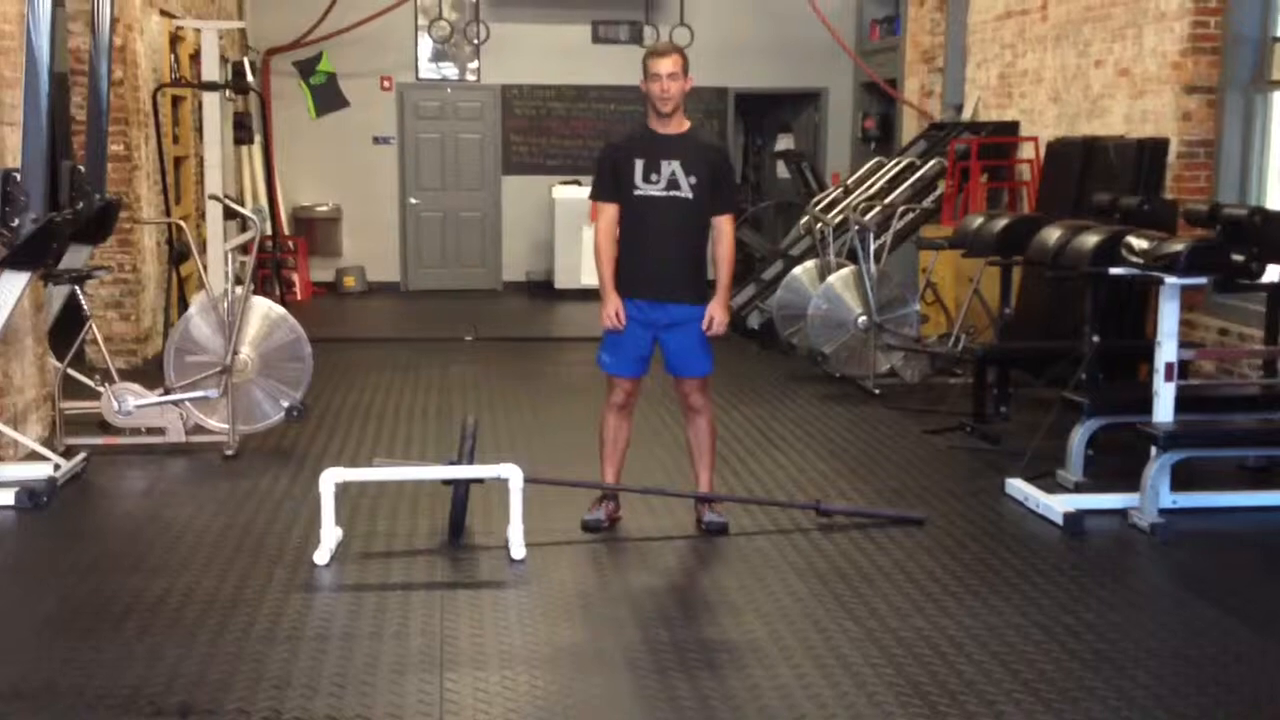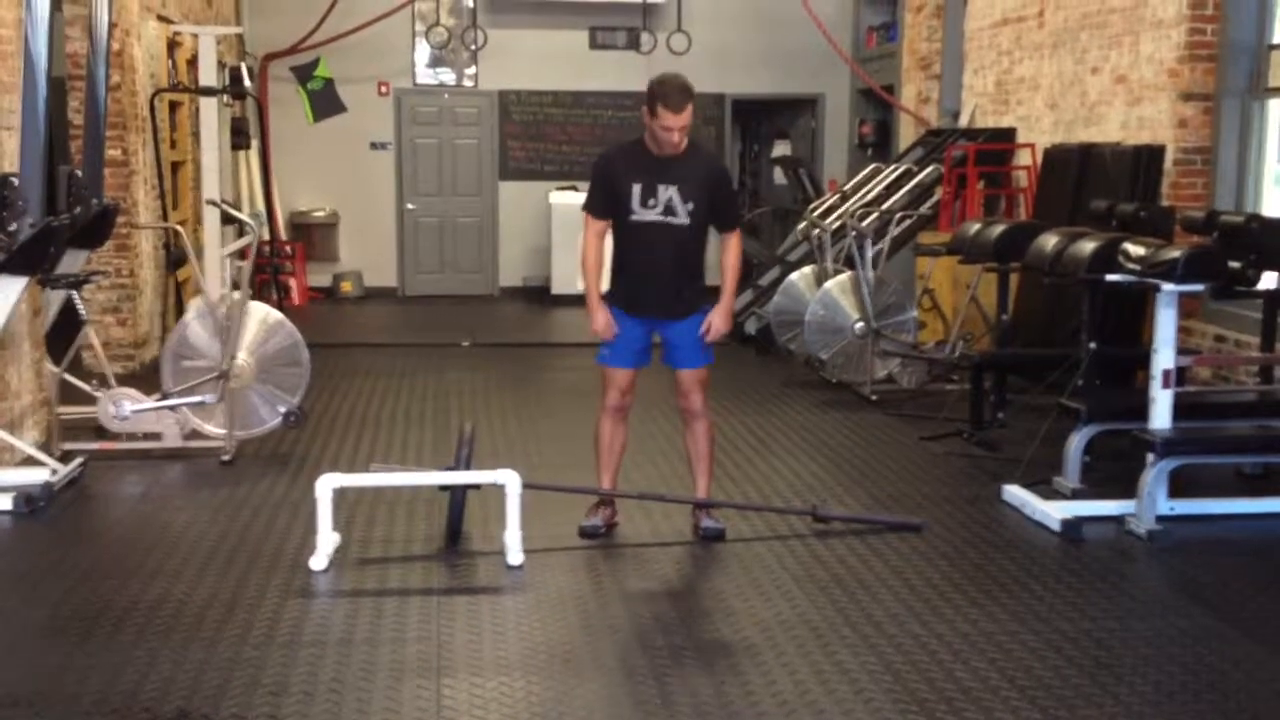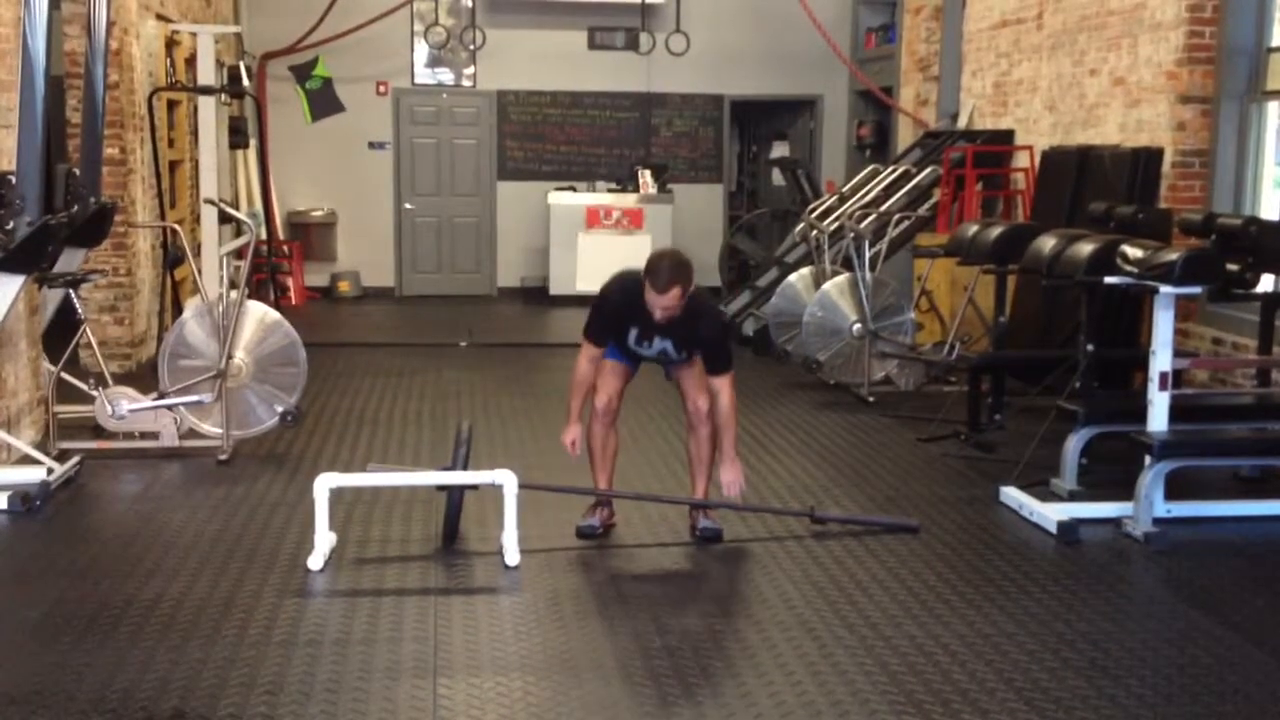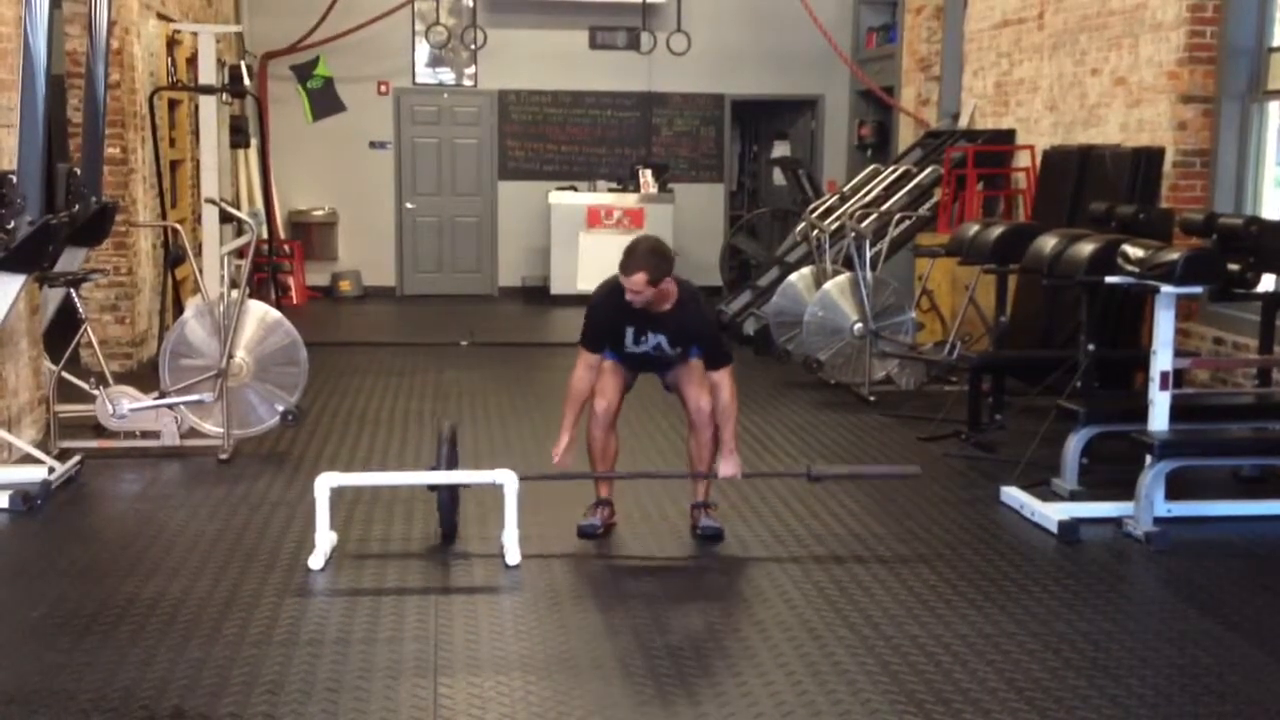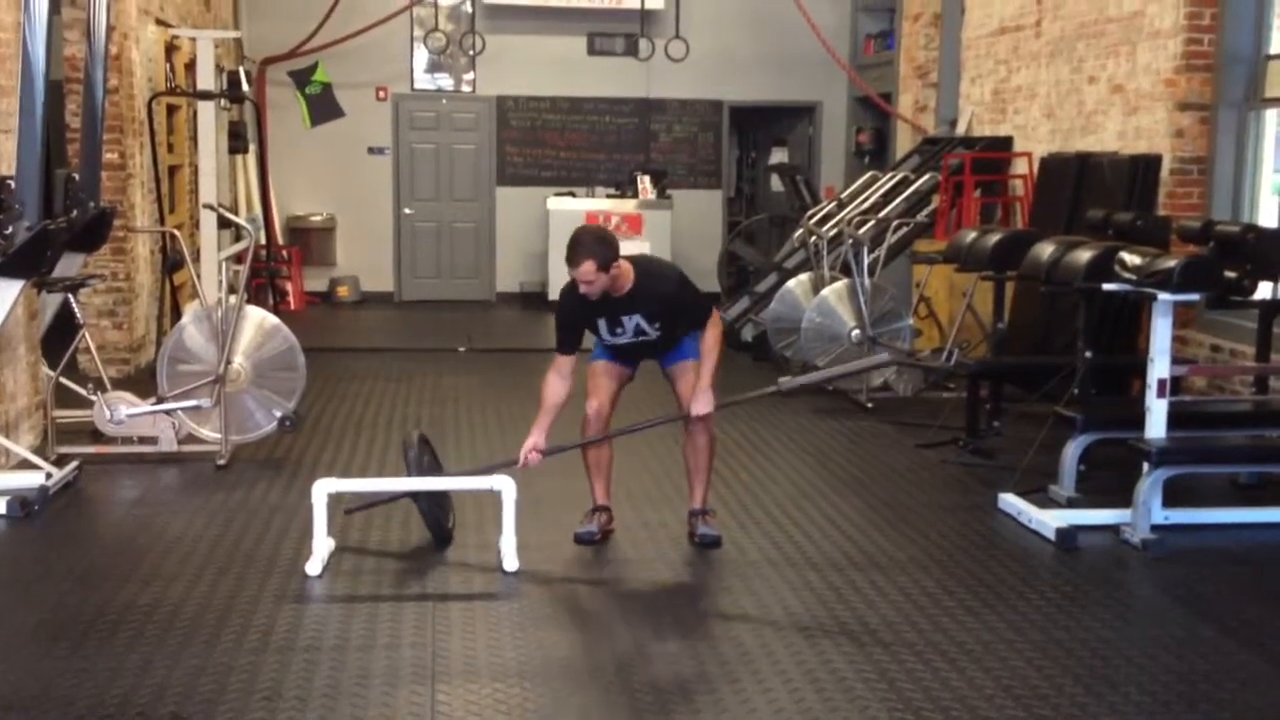
dt=0.7s
person 1, frame 1
left shoulder: (711, 156)
right shoulder: (619, 153)
left elbow: (723, 230)
right elbow: (605, 226)
left wrist: (721, 298)
right wrist: (608, 293)
left hip: (689, 304)
right hip: (631, 300)
left knee: (696, 399)
right knee: (620, 397)
left ankle: (705, 498)
right ankle: (609, 496)
person 1, frame 2
left shoulder: (709, 169)
right shoulder: (614, 164)
left elbow: (731, 237)
right elbow: (594, 233)
left wrist: (726, 303)
right wrist: (594, 302)
left hip: (688, 309)
right hip: (626, 308)
left knee: (694, 403)
right knee: (615, 401)
left ankle: (702, 504)
right ankle: (605, 502)
person 1, frame 3
left shoulder: (707, 317)
right shoulder: (617, 294)
left elbow: (722, 389)
right elbow: (589, 356)
left wrist: (730, 459)
right wrist: (573, 421)
left hip: (683, 349)
right hip: (624, 343)
left knee: (701, 408)
right knee: (603, 404)
left ankle: (699, 507)
right ankle: (603, 504)
person 1, frame 4
left shoulder: (695, 311)
right shoulder: (607, 299)
left elbow: (723, 382)
right elbow: (586, 366)
left wrist: (729, 452)
right wrist: (566, 430)
left hip: (678, 356)
right hip: (621, 353)
left knee: (703, 409)
right knee: (602, 408)
left ankle: (701, 505)
right ankle: (604, 503)
person 1, frame 5
left shoulder: (664, 280)
right shoulder: (573, 299)
left elbow: (712, 322)
right elbow: (561, 371)
left wrist: (704, 387)
right wrist: (539, 432)
left hip: (676, 338)
right hip: (615, 346)
left knee: (697, 413)
right knee: (595, 411)
left ankle: (699, 512)
right ankle: (601, 510)
